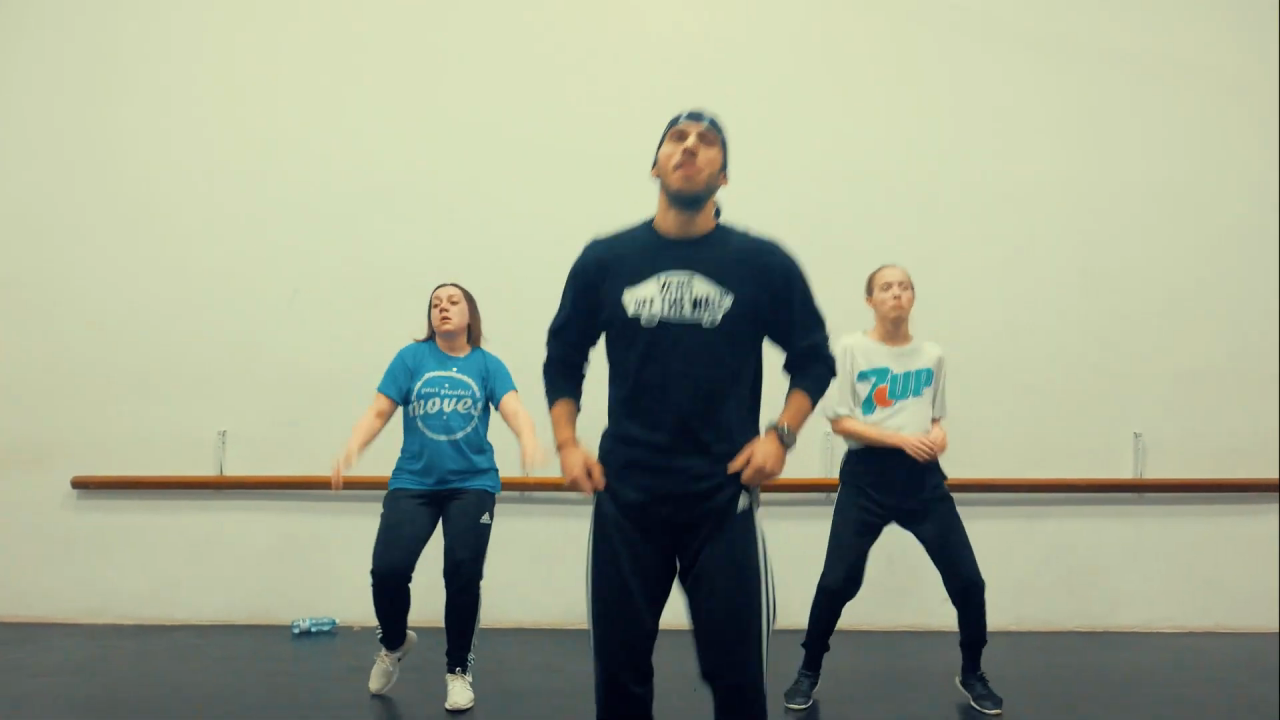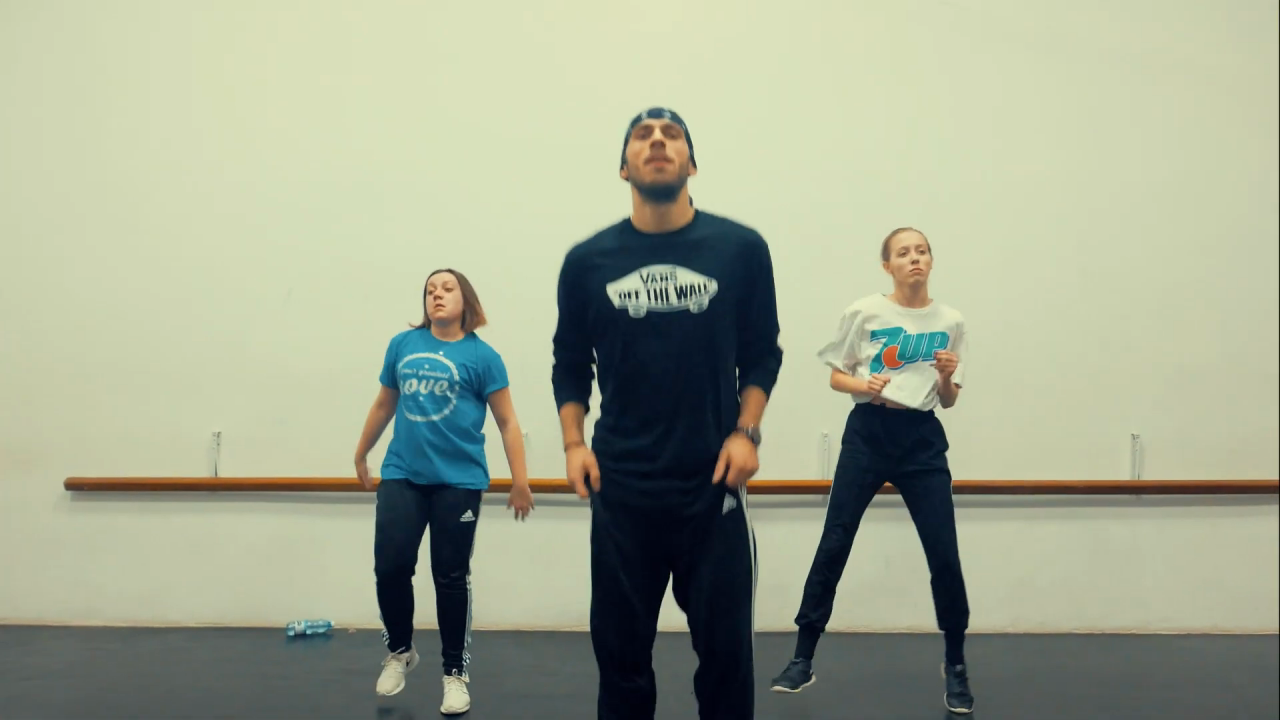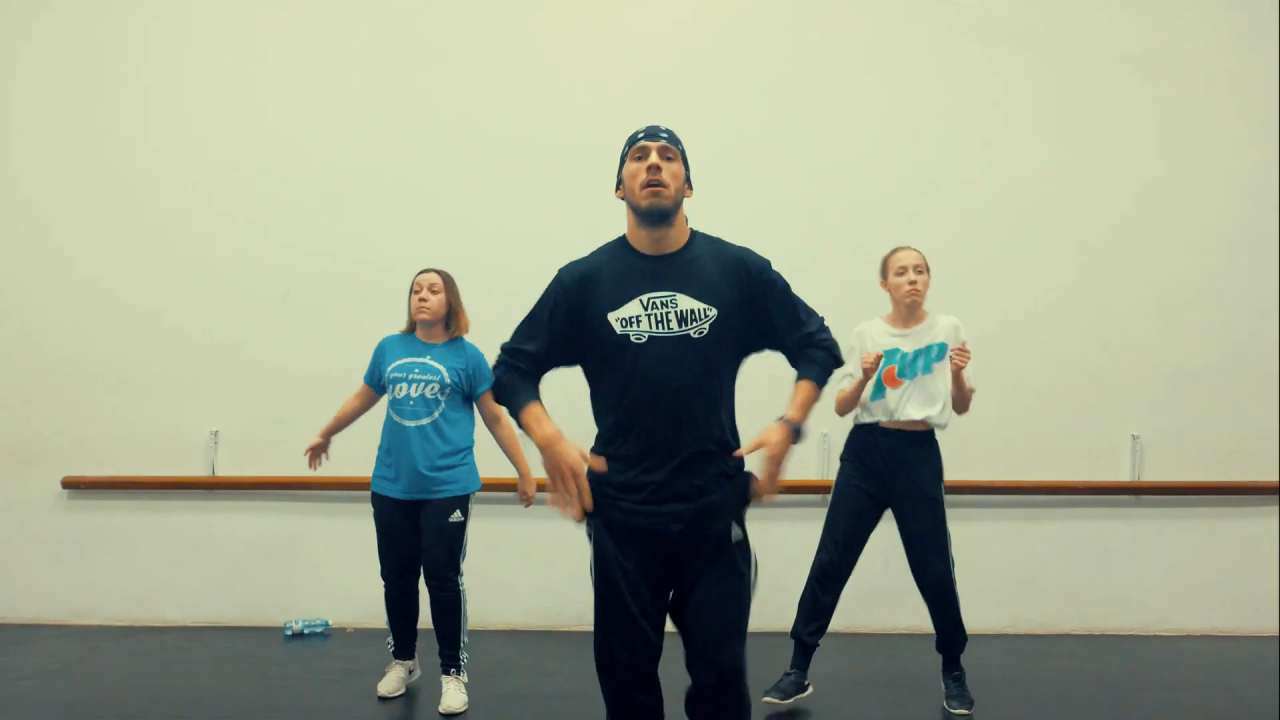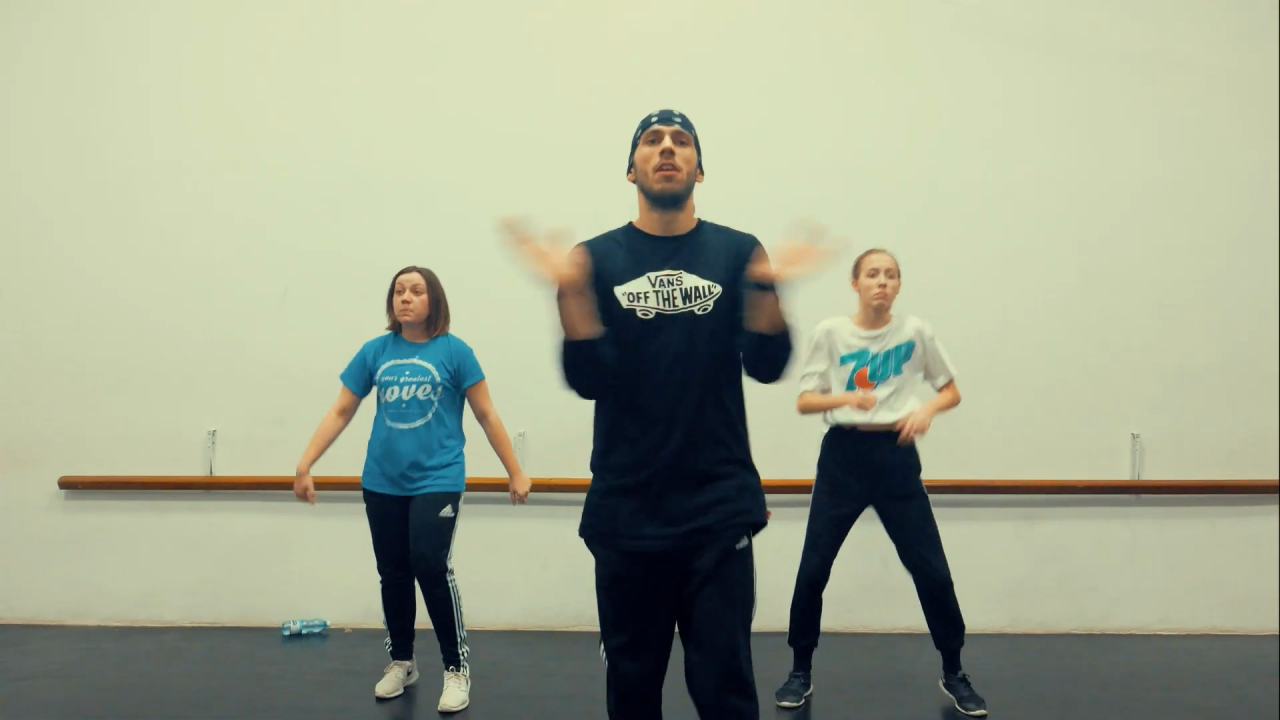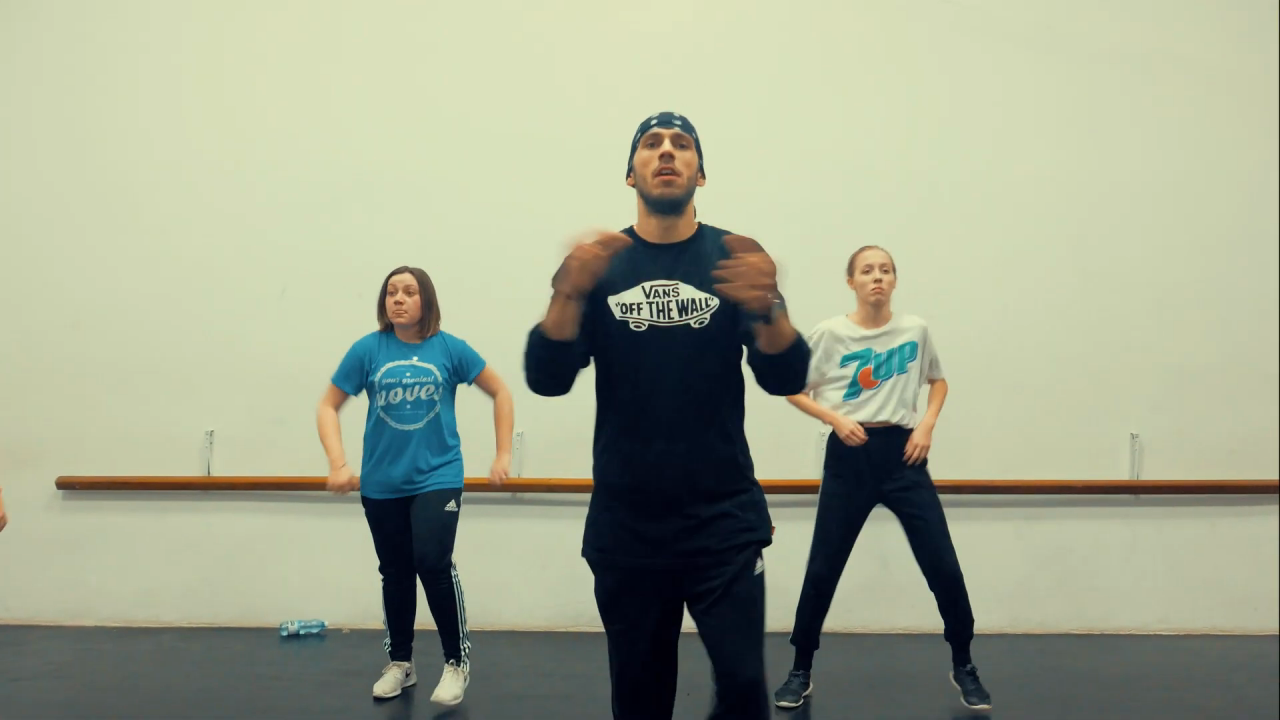
dt=0.2s
person 1, frame 1
left shoulder: (764, 264)
right shoulder: (603, 260)
left elbow: (814, 359)
right elbow: (561, 354)
left wrist: (779, 435)
right wrist: (568, 443)
left hip: (723, 496)
right hip: (627, 495)
left knee: (737, 668)
right knee: (619, 665)
person 1, frame 2
left shoulder: (740, 247)
right shoulder: (587, 260)
left elbow: (762, 353)
right elbow: (571, 364)
left wrist: (745, 432)
right wrist: (573, 442)
left hip: (711, 490)
right hip: (621, 493)
left knee: (725, 655)
right knee: (620, 656)
person 1, frame 3
left shoulder: (738, 270)
right shoulder: (582, 280)
left elbow: (818, 348)
right elbow: (511, 374)
left wrist: (789, 424)
right wrist: (550, 441)
left hip: (714, 510)
right hip: (622, 517)
person 1, frame 4
left shoulder: (737, 251)
right shoulder: (597, 257)
left elbow: (768, 364)
right elbow: (587, 377)
left wrist: (768, 290)
right wrist: (569, 292)
left hip: (720, 503)
right hip: (624, 509)
person 1, frame 5
left shoulder: (734, 259)
right shoulder: (595, 263)
left elbow: (784, 376)
right elbow: (547, 378)
left wrist: (766, 306)
right wrist: (568, 290)
left hip: (725, 516)
right hip: (624, 523)
person 2, frame 1
left shoulder: (930, 359)
right shoulder: (849, 350)
left elbow: (934, 423)
right elbow: (838, 421)
left wrist: (936, 439)
right wrist: (899, 438)
left hip: (923, 477)
right hip: (866, 474)
left knee: (966, 581)
right knee: (838, 581)
left ankle: (972, 674)
right ankle: (809, 672)
person 2, frame 2
left shoulder: (951, 320)
right shoulder: (863, 312)
left elbow: (948, 398)
right elbow: (836, 375)
left wrist: (949, 373)
right wrist: (861, 382)
left hip: (923, 438)
right hip: (868, 433)
left knee: (944, 554)
right knee: (834, 544)
left ankle: (955, 667)
right ankle: (803, 659)
person 2, frame 3
left shoulder: (949, 329)
right shoulder: (864, 332)
left elbow: (962, 406)
right elbow: (842, 403)
left wrist: (960, 377)
right wrist: (860, 379)
left hip: (917, 455)
right hip: (865, 452)
left knee: (935, 574)
right knee: (830, 565)
left ankle: (953, 672)
right ankle: (798, 670)
person 2, frame 4
left shoulder: (916, 331)
right shoulder: (830, 332)
left elbow: (951, 391)
right elbow: (805, 397)
left wrist: (924, 414)
right wrist: (844, 402)
left hip: (894, 457)
right hip: (842, 458)
left knee: (933, 574)
right knee: (813, 570)
left ankle: (954, 673)
right ankle: (801, 671)
person 2, frame 5
left shoulder: (914, 329)
right shoulder: (829, 333)
left elbow: (939, 381)
right elbow: (795, 392)
left wrist: (927, 424)
right wrist: (834, 418)
left hip: (902, 455)
right hip: (848, 458)
left knee: (943, 567)
right knee: (822, 570)
left ankle: (963, 668)
right ankle: (800, 671)
person 3, frame 1
left shoulder: (489, 366)
right shoulder: (409, 359)
left elbow: (516, 414)
right elbow: (378, 416)
left wrist: (531, 447)
right wrist: (347, 457)
left hip: (470, 485)
right hip: (412, 484)
left knee: (463, 578)
right knee: (387, 569)
left ankle: (459, 671)
right ankle: (394, 643)
person 3, frame 2
left shoulder: (480, 354)
right shoulder: (403, 344)
left elbow: (507, 421)
right elbow: (384, 404)
left wrist: (520, 481)
right wrist: (362, 455)
left hip: (459, 480)
right hip: (401, 475)
left knee: (451, 576)
right knee: (391, 567)
left ankle: (455, 673)
right ankle: (398, 652)
person 3, frame 3
left shoulder: (466, 356)
right shoulder: (389, 348)
left elbow: (496, 419)
right elbow: (362, 400)
left wrist: (524, 473)
right wrist: (324, 437)
left hip: (447, 485)
right hip: (391, 485)
left knee: (443, 576)
right knee: (397, 577)
left ankle: (453, 673)
right ankle: (402, 660)
person 3, frame 4
left shoulder: (453, 351)
right shoulder: (373, 352)
left elbow: (486, 414)
right elbow: (339, 412)
left wrist: (515, 471)
right wrist: (305, 465)
left hip: (437, 481)
right hip: (382, 483)
left knee: (432, 568)
right knee: (393, 575)
left ankle: (457, 668)
right ankle: (402, 661)
person 3, frame 5
left shoulder: (448, 348)
right shoulder: (367, 349)
left elbow: (498, 390)
right elbow: (328, 404)
left wrist: (503, 452)
right wrist: (336, 460)
left hip: (438, 479)
right hip: (382, 483)
left knee: (434, 564)
right knee: (395, 573)
left ankle: (456, 663)
right ankle: (400, 662)
